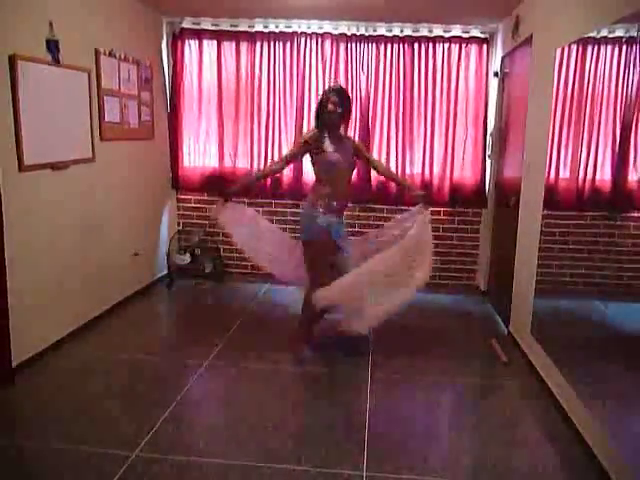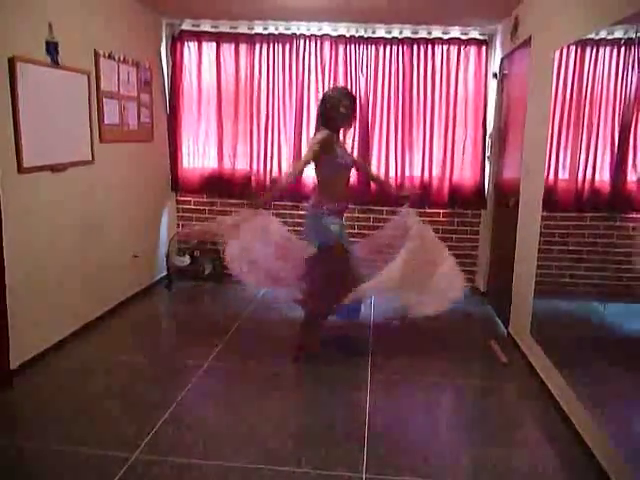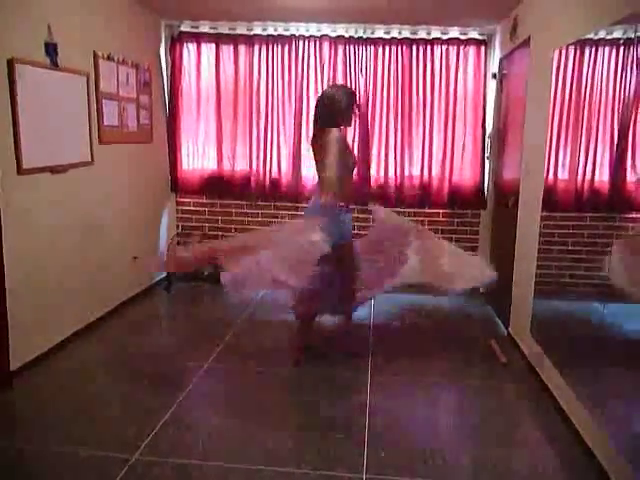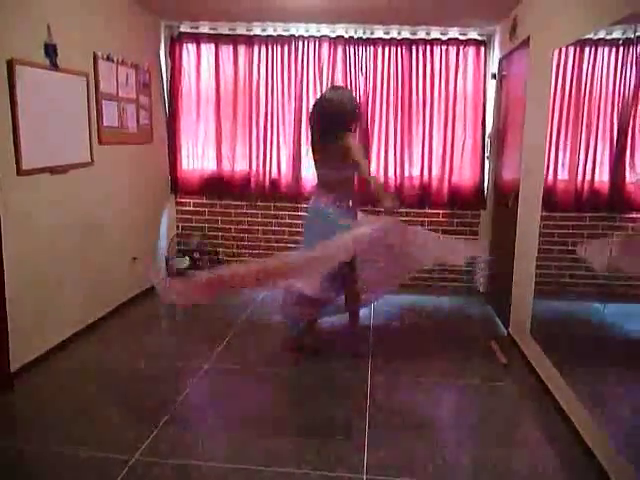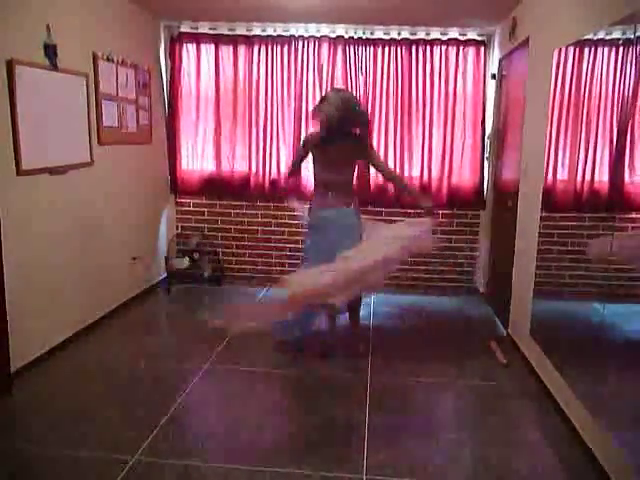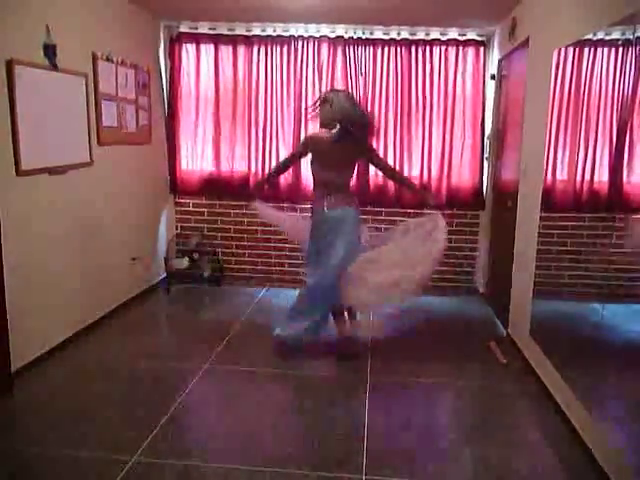
dt=0.1s
person 1, frame 1
left shoulder: (348, 141)
right shoulder: (314, 136)
left elbow: (376, 164)
right elbow: (281, 163)
left wrist: (408, 186)
right wrist: (241, 185)
left hip: (335, 216)
right hip: (318, 214)
left knee: (328, 277)
right knee: (323, 279)
left ankle: (307, 332)
right ankle: (303, 337)
person 1, frame 2
left shoulder: (335, 140)
right shoulder: (323, 137)
left elbow: (361, 167)
right elbow: (298, 167)
left wrist: (390, 187)
right wrist: (271, 195)
left hip: (333, 217)
right hip: (324, 217)
left knee: (323, 280)
right knee: (343, 279)
left ankle: (308, 338)
right ankle: (307, 341)
person 1, frame 3
left shoulder: (324, 135)
right shoulder: (334, 135)
right elbow: (331, 169)
right wrist: (329, 196)
left hip: (319, 208)
right hip: (333, 212)
left knee: (320, 278)
right knee: (348, 276)
left ankle: (302, 341)
person 1, frame 4
left shoulder: (317, 138)
right shoulder: (348, 139)
right elbow: (365, 171)
right wrist: (386, 199)
left hip: (318, 209)
right hip: (339, 212)
left knee: (321, 276)
right knee: (347, 276)
left ankle: (302, 334)
person 1, frame 5
left shoulder: (313, 138)
right shoulder: (359, 141)
left elbow: (294, 168)
right elbow: (388, 172)
left wrist: (287, 180)
right wrist: (420, 198)
left hip: (320, 211)
right hip: (347, 213)
person 1, frame 6
left shoulder: (315, 139)
right shoulder: (359, 142)
left elbow: (283, 165)
right elbow: (389, 171)
left wrist: (262, 183)
right wrist: (422, 193)
left hip: (324, 212)
right hip: (348, 212)
left knee: (324, 275)
right knee: (345, 274)
right ankle: (347, 331)
